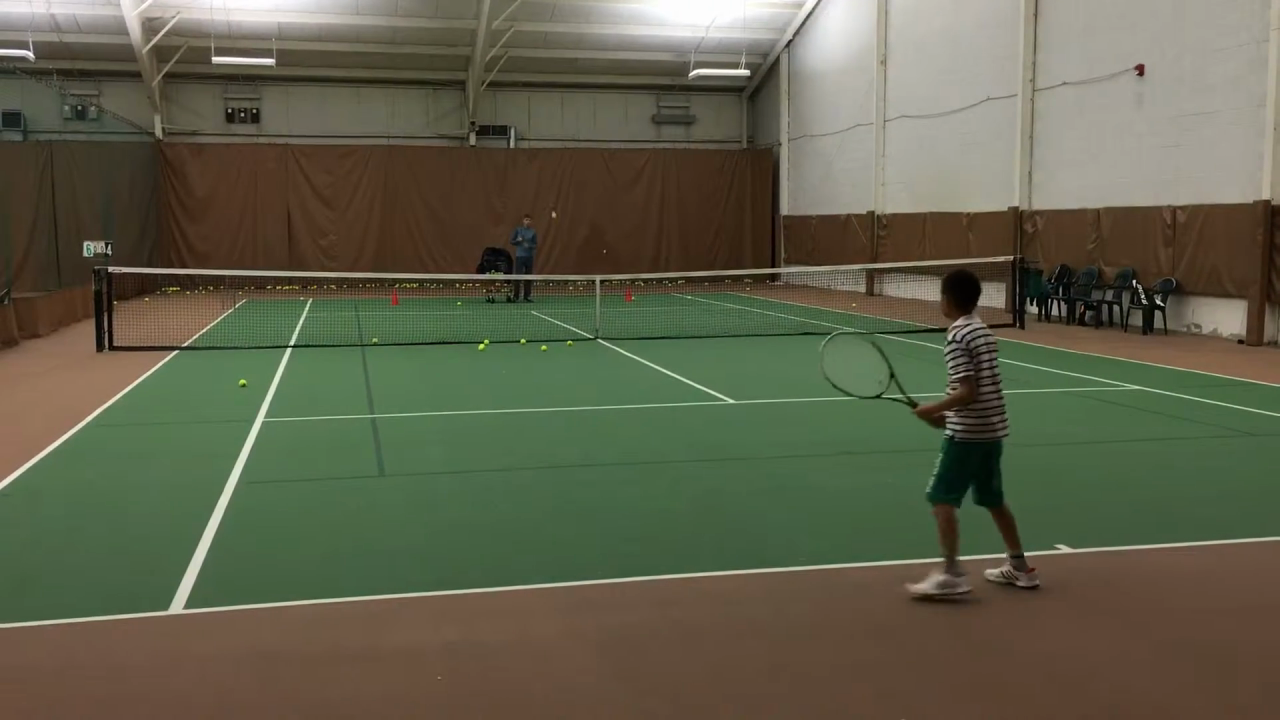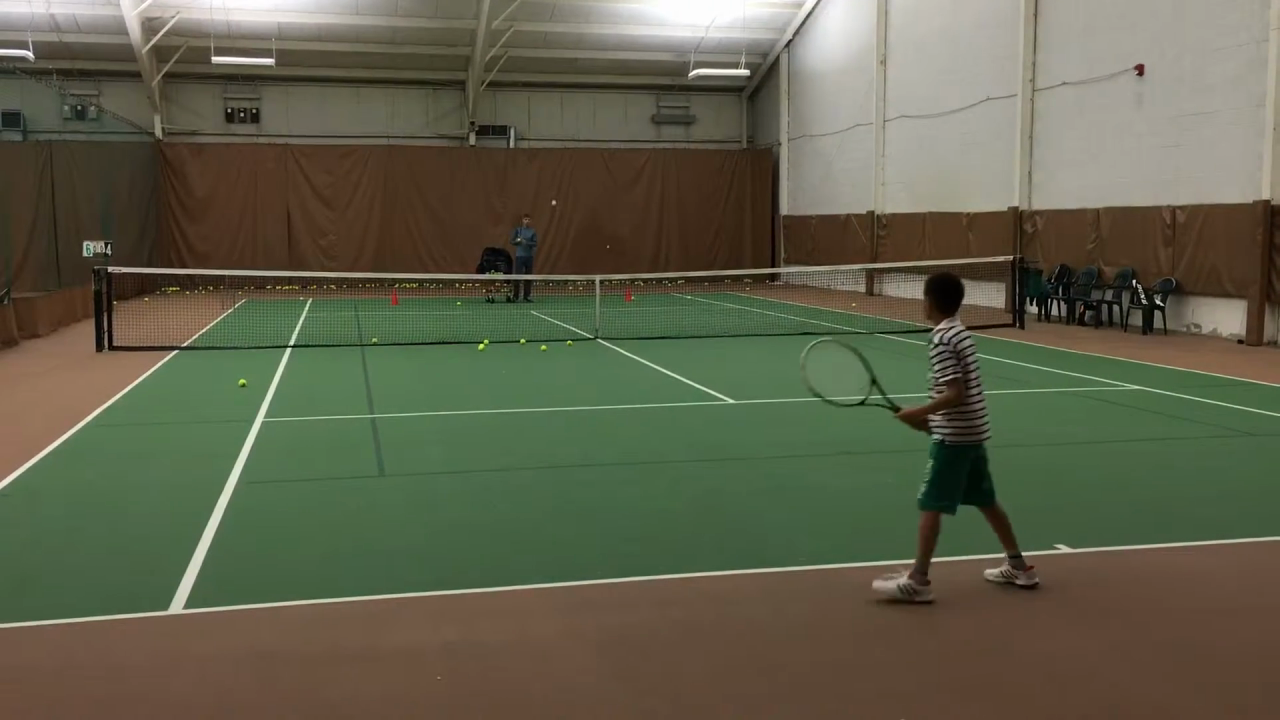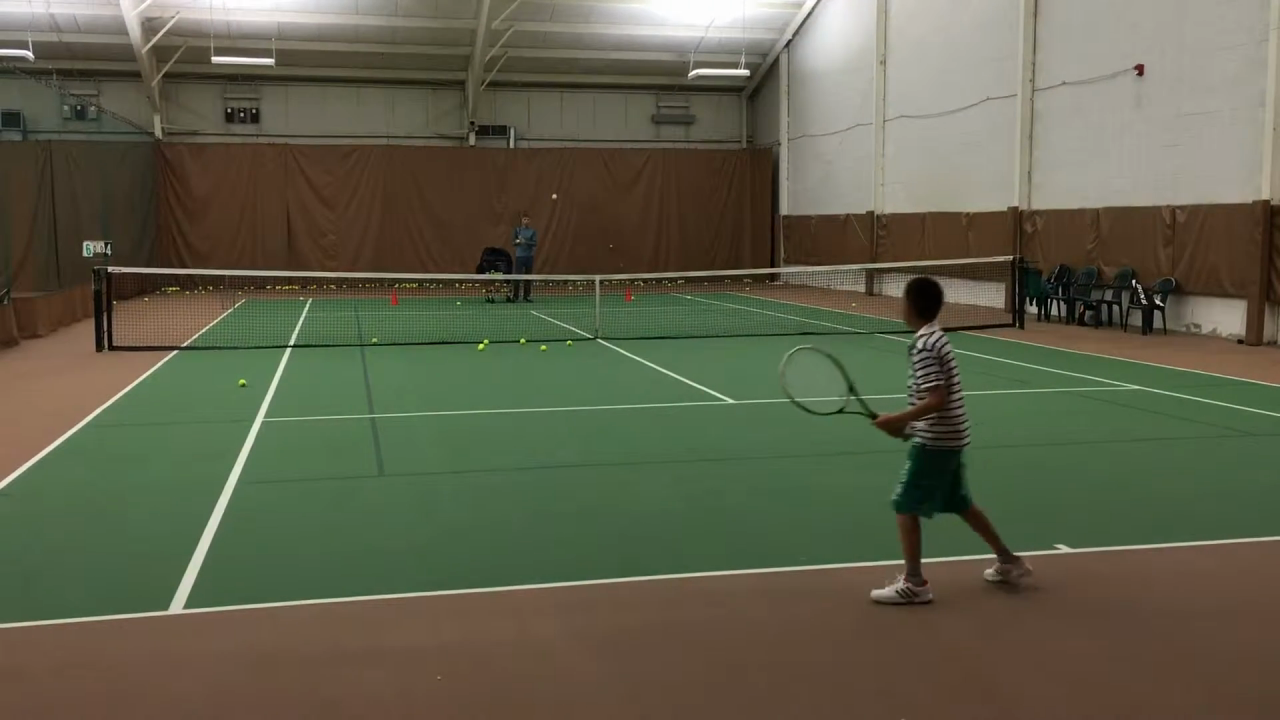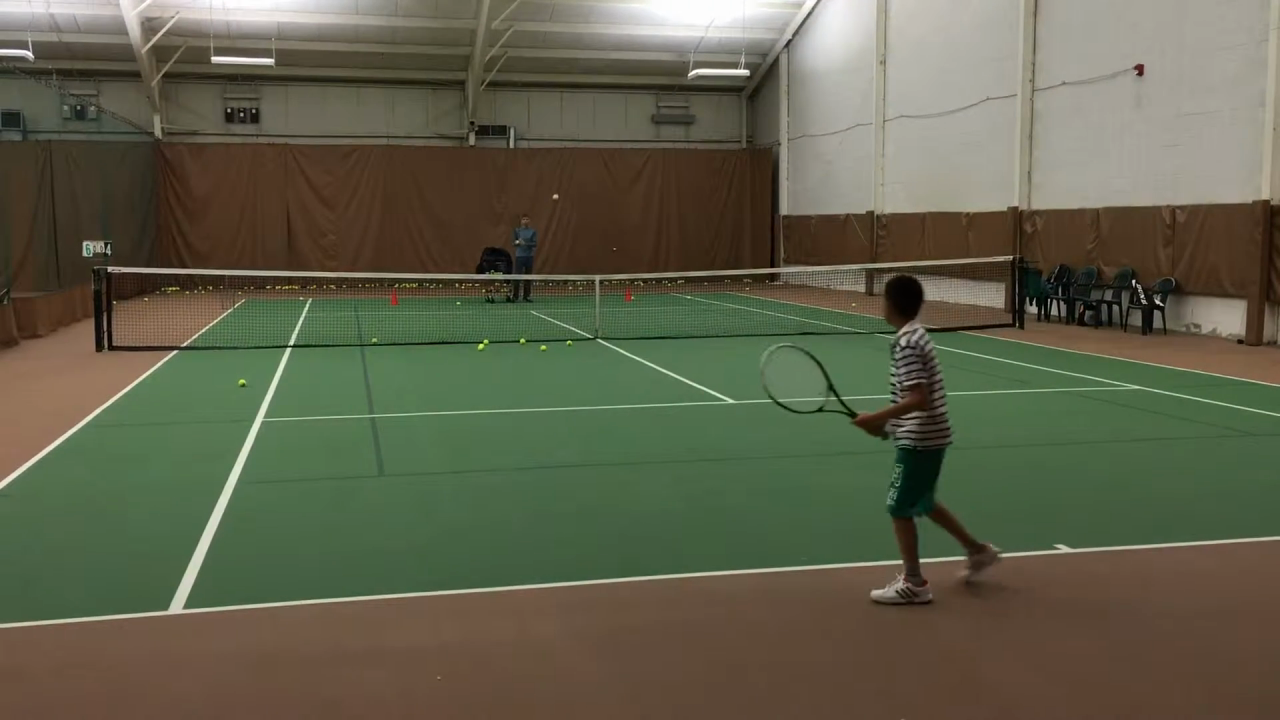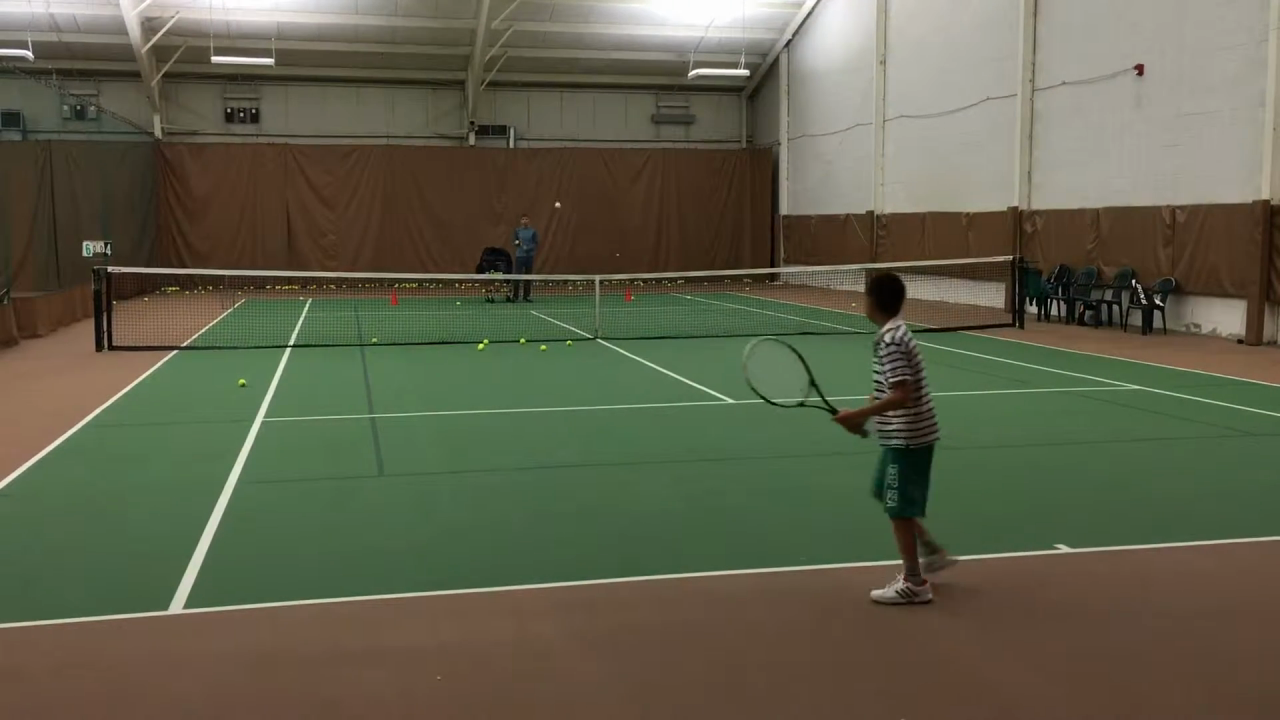
dt=0.1s
person 1, frame 1
left shoulder: (957, 337)
right shoulder: (983, 331)
left elbow: (967, 392)
left wrist: (935, 409)
right wrist: (947, 411)
left hip: (968, 432)
right hip: (993, 428)
left knee: (941, 498)
right knee: (994, 499)
left ankle: (951, 573)
right ankle: (1020, 567)
person 1, frame 2
left shoulder: (942, 342)
right shoulder: (960, 334)
left elbow: (954, 395)
left wrist: (916, 413)
right wrist: (922, 413)
left hip: (955, 436)
right hip: (972, 431)
left knee: (930, 504)
right knee: (984, 499)
left ankle: (917, 581)
right ankle: (1019, 566)
person 1, frame 3
left shoulder: (923, 346)
right shoulder: (936, 339)
left elbow: (936, 401)
left wrist: (898, 419)
right wrist: (904, 422)
left hip: (934, 441)
right hip: (951, 436)
left knee: (906, 506)
right knee: (960, 503)
left ankle: (914, 582)
right ankle: (1009, 562)
person 1, frame 4
left shoulder: (907, 344)
right shoulder: (912, 338)
left elbow: (920, 398)
left wrist: (878, 418)
right wrist: (882, 419)
left hip: (920, 440)
right hip: (924, 436)
left knee: (900, 508)
right knee: (923, 503)
left ankle: (913, 583)
right ankle: (979, 550)
person 1, frame 5
left shoulder: (891, 341)
right shoulder: (895, 333)
left elbow: (903, 396)
left wrist: (858, 414)
right wrist: (860, 415)
left hip: (909, 437)
right hip: (906, 434)
left knee: (899, 508)
right knee: (886, 495)
left ankle: (915, 583)
right ankle: (932, 552)
